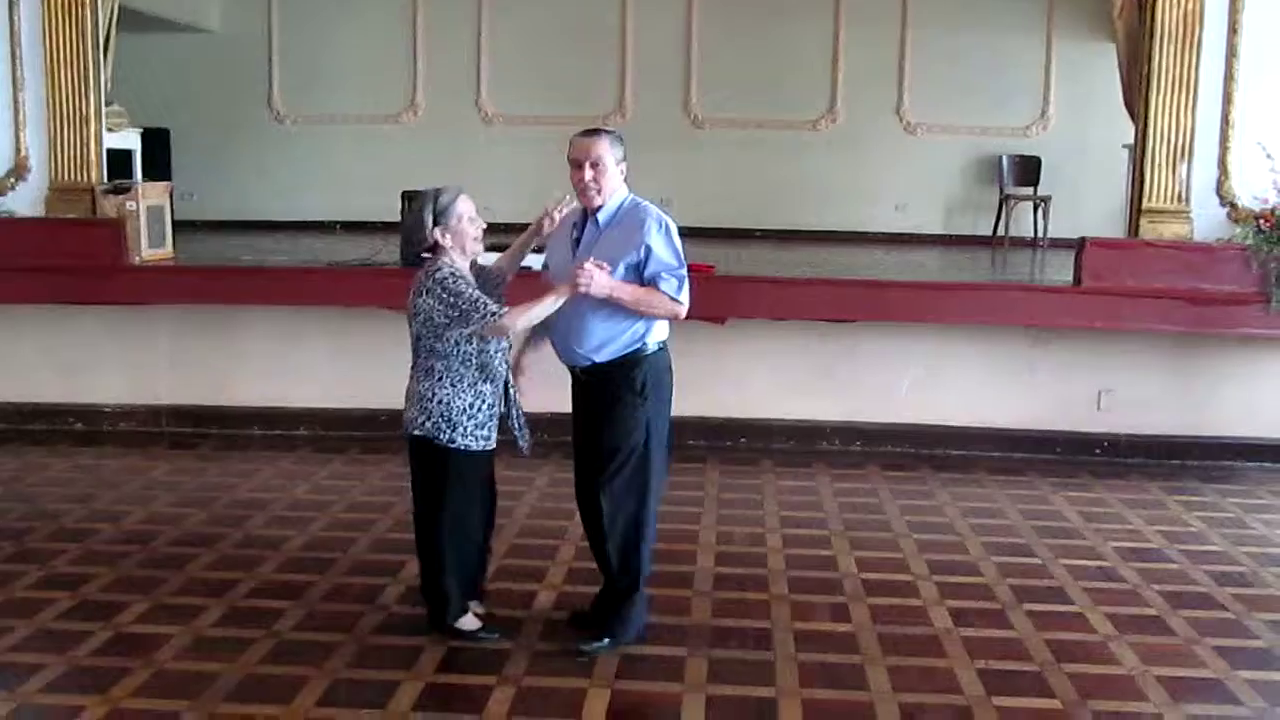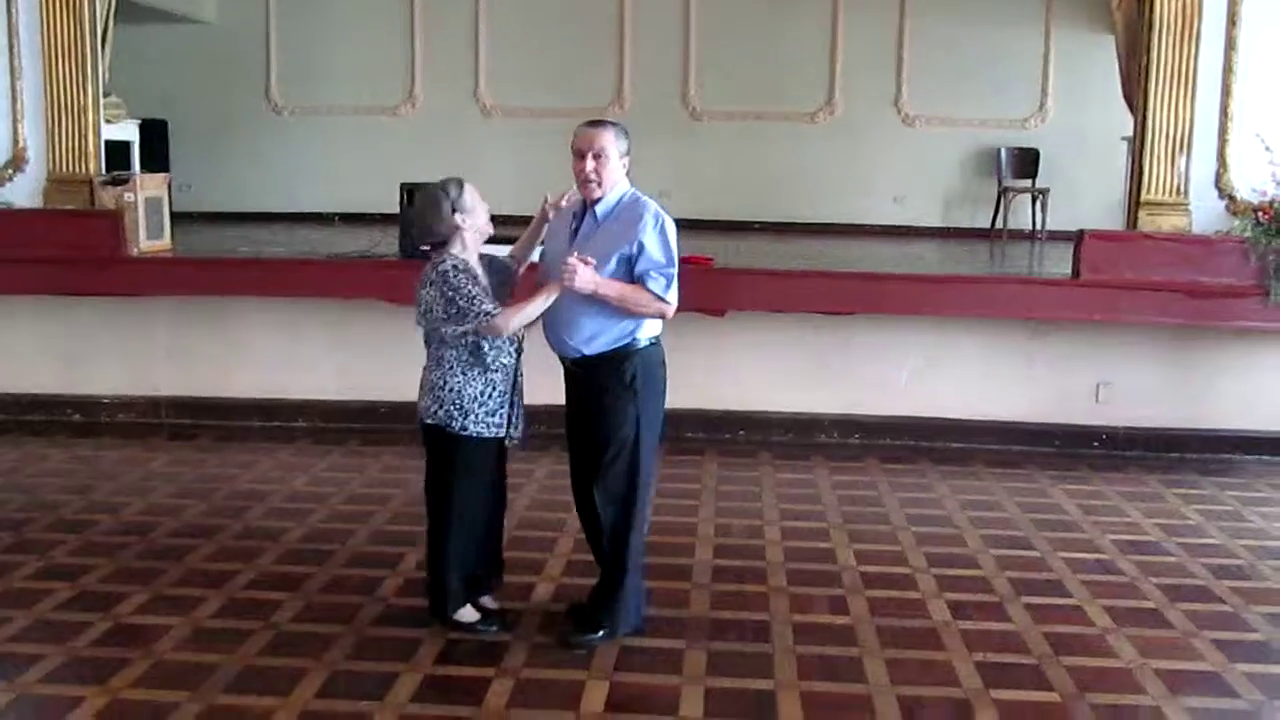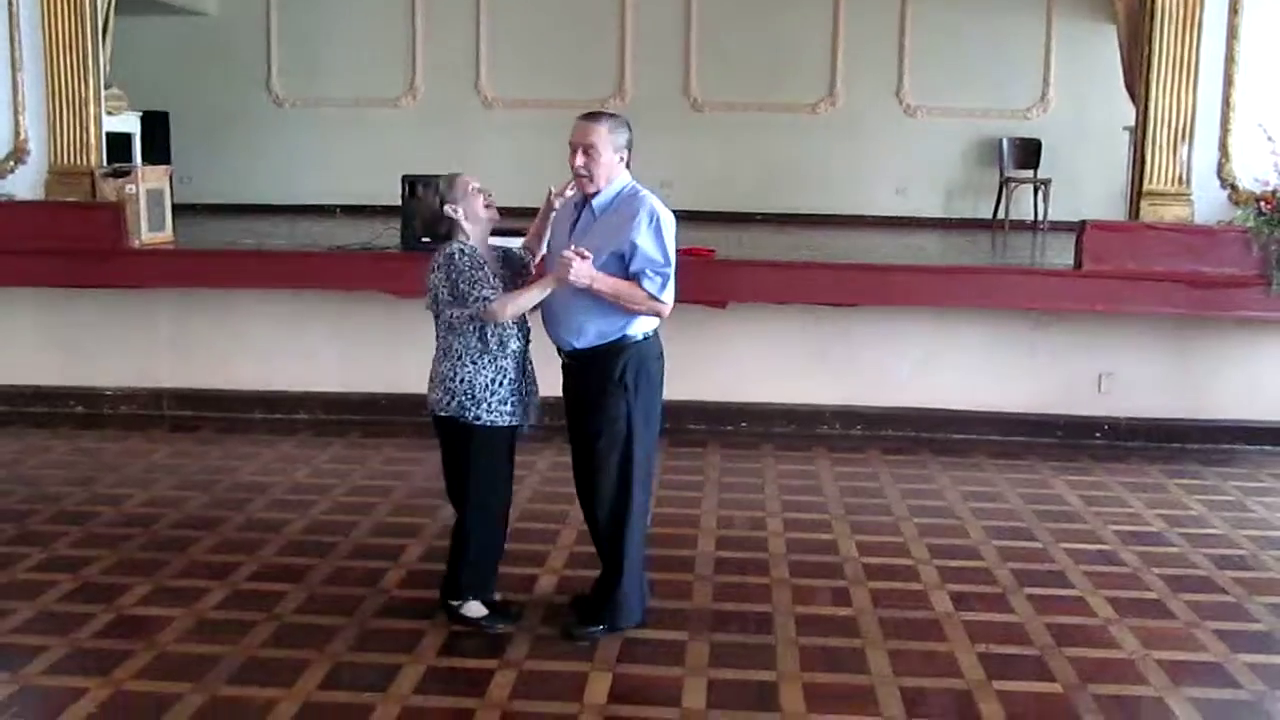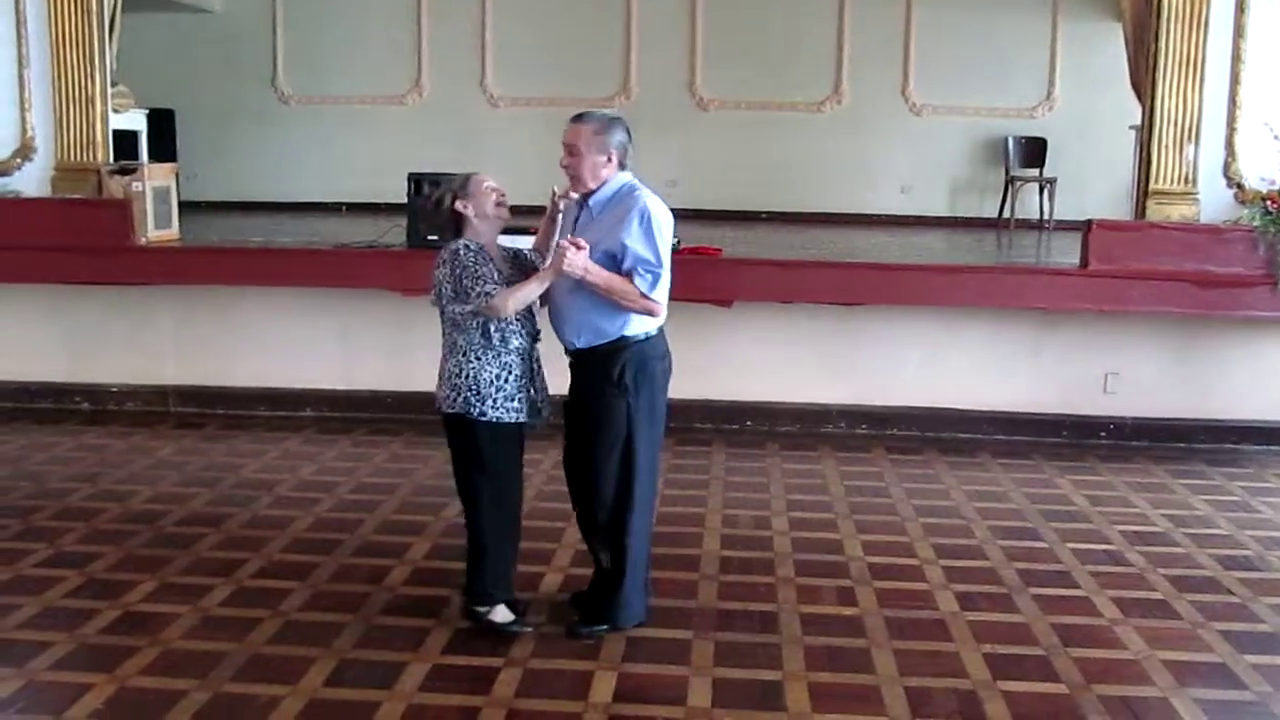
dt=0.2s
person 1, frame 1
left shoulder: (648, 224)
right shoulder: (564, 230)
left elbow: (675, 304)
right elbow: (554, 303)
left wrist: (608, 287)
right wrist: (524, 351)
left hip: (634, 376)
right hip: (586, 377)
left knee: (622, 496)
right knee: (591, 493)
left ankle: (624, 614)
right ankle: (612, 597)
person 1, frame 2
left shoulder: (645, 218)
right shoulder: (563, 220)
left elbow: (664, 304)
right elbow: (547, 291)
left wrist: (596, 284)
left hip: (627, 370)
right hip: (579, 369)
left knee: (617, 490)
right knee: (587, 487)
left ankle: (618, 609)
right ankle: (609, 590)
person 1, frame 3
left shoulder: (644, 213)
right shoulder: (570, 210)
left elbow: (660, 301)
left wrist: (592, 279)
left hip: (624, 363)
right hip: (579, 361)
left knee: (617, 485)
right knee: (590, 481)
left ankle: (619, 603)
right ankle: (612, 583)
person 1, frame 4
left shoulder: (641, 210)
right shoulder: (582, 207)
left elbow: (653, 301)
left wrist: (587, 270)
left hip: (628, 362)
right hip: (590, 359)
left knee: (620, 484)
right knee: (583, 473)
left ankle: (622, 602)
right ankle: (607, 579)
person 2, frame 1
left shoulder: (462, 274)
right shoulder: (441, 283)
left elbow: (497, 275)
right elbow: (507, 323)
left wrist: (534, 234)
right wrist: (568, 289)
left hip: (468, 420)
right hip: (447, 422)
left knee: (479, 509)
right knee: (451, 515)
left ankle: (465, 593)
right ankle: (448, 610)
person 2, frame 2
left shoulder: (477, 264)
right shoulder: (446, 273)
left elbow: (511, 266)
right elbow: (500, 324)
left wrist: (541, 224)
right wrist: (558, 286)
left hip: (485, 410)
right hip: (458, 412)
left knee: (489, 501)
right knee: (457, 506)
left ankle: (478, 587)
right ankle: (448, 600)
person 2, frame 3
left shoulder: (492, 254)
right shoulder: (453, 258)
left elbow: (526, 258)
right elbow: (499, 310)
left wrist: (548, 212)
right wrist: (558, 277)
left hip: (497, 400)
right hip: (468, 403)
left knee: (495, 497)
right knee: (477, 499)
left ankle: (481, 584)
right ankle: (459, 594)
person 2, frame 4
left shoulder: (506, 255)
right shoulder: (459, 256)
left elbow: (535, 262)
right elbow: (501, 305)
left wrist: (553, 215)
right wrist: (559, 269)
left hip: (508, 397)
right hip: (477, 400)
left knee: (504, 496)
right knee: (490, 500)
left ankle: (494, 586)
right ankle: (483, 599)
